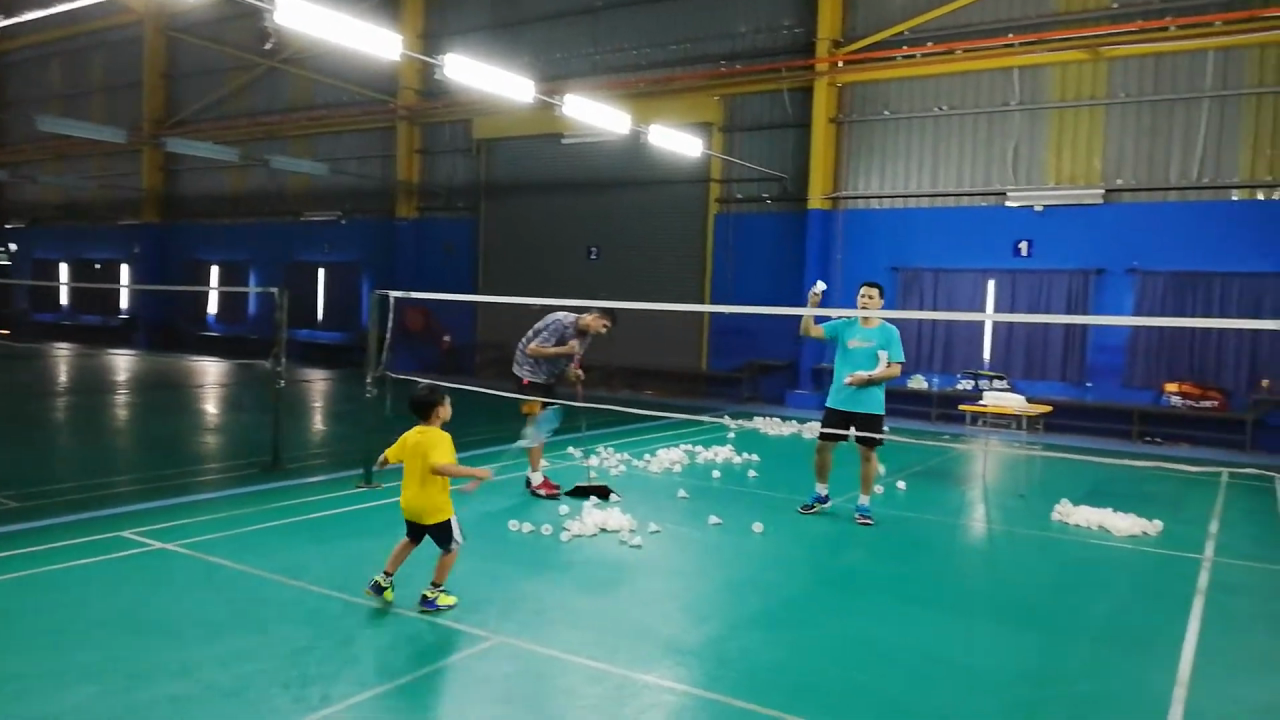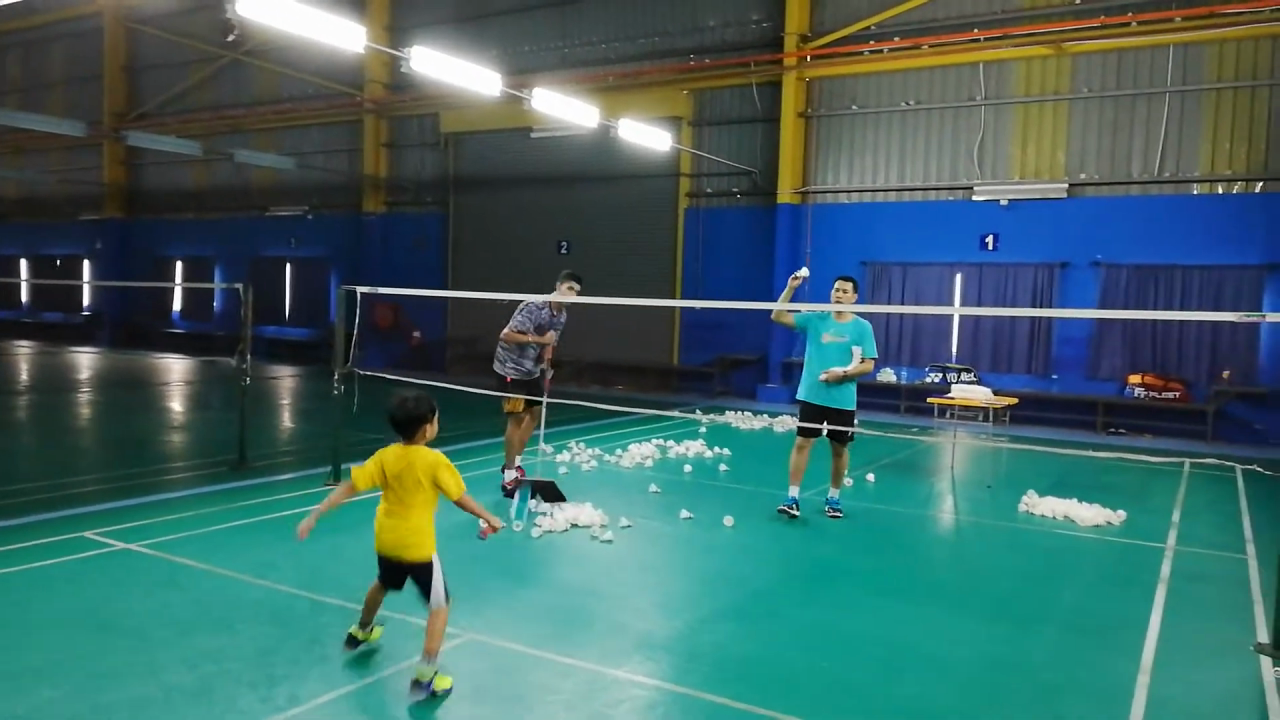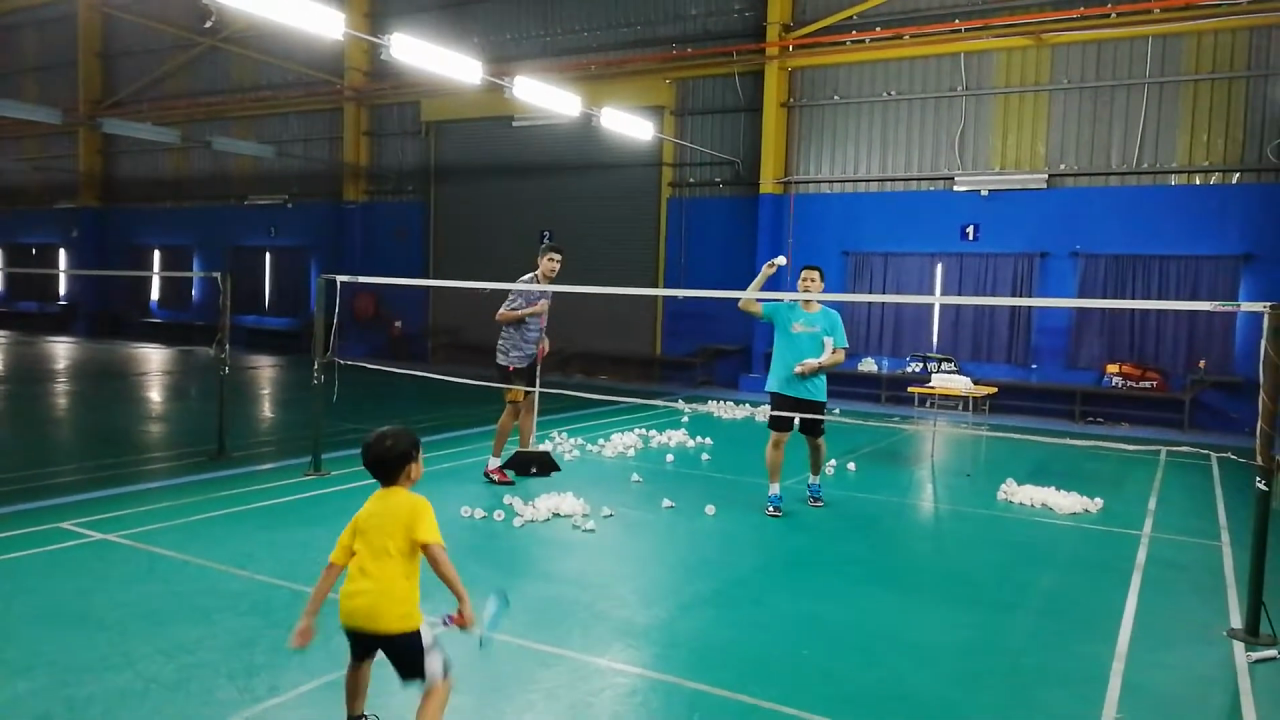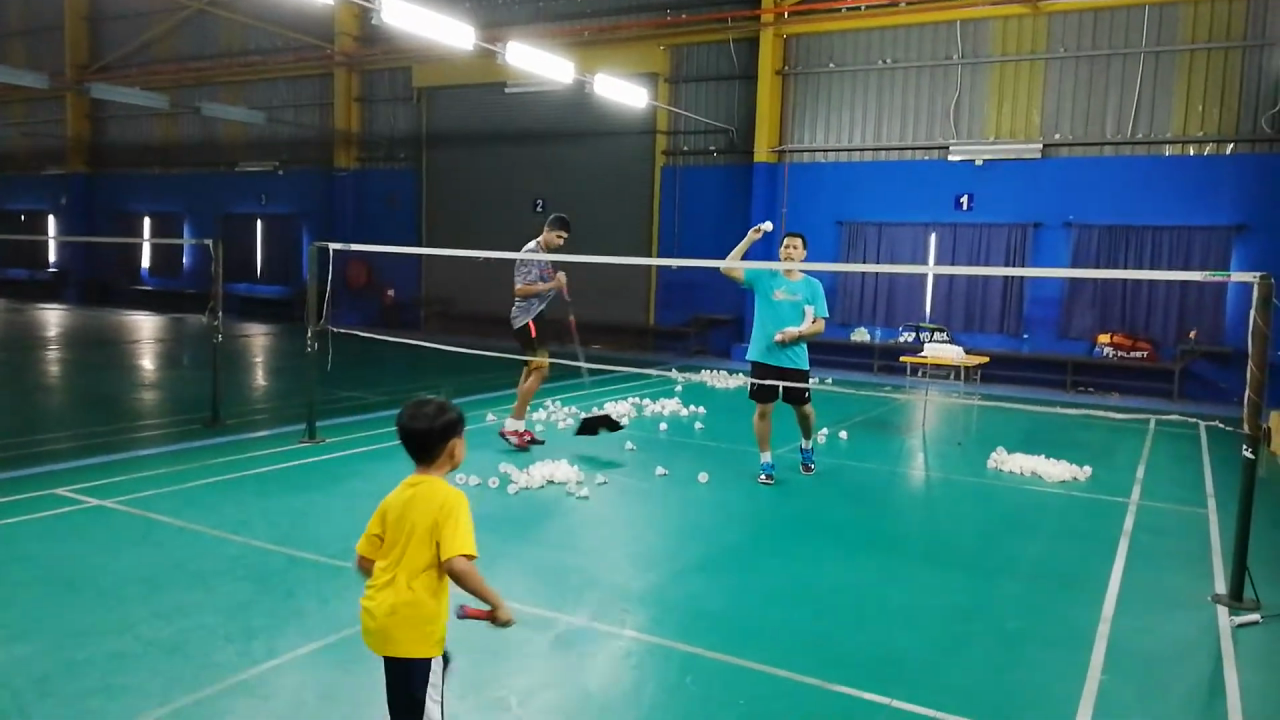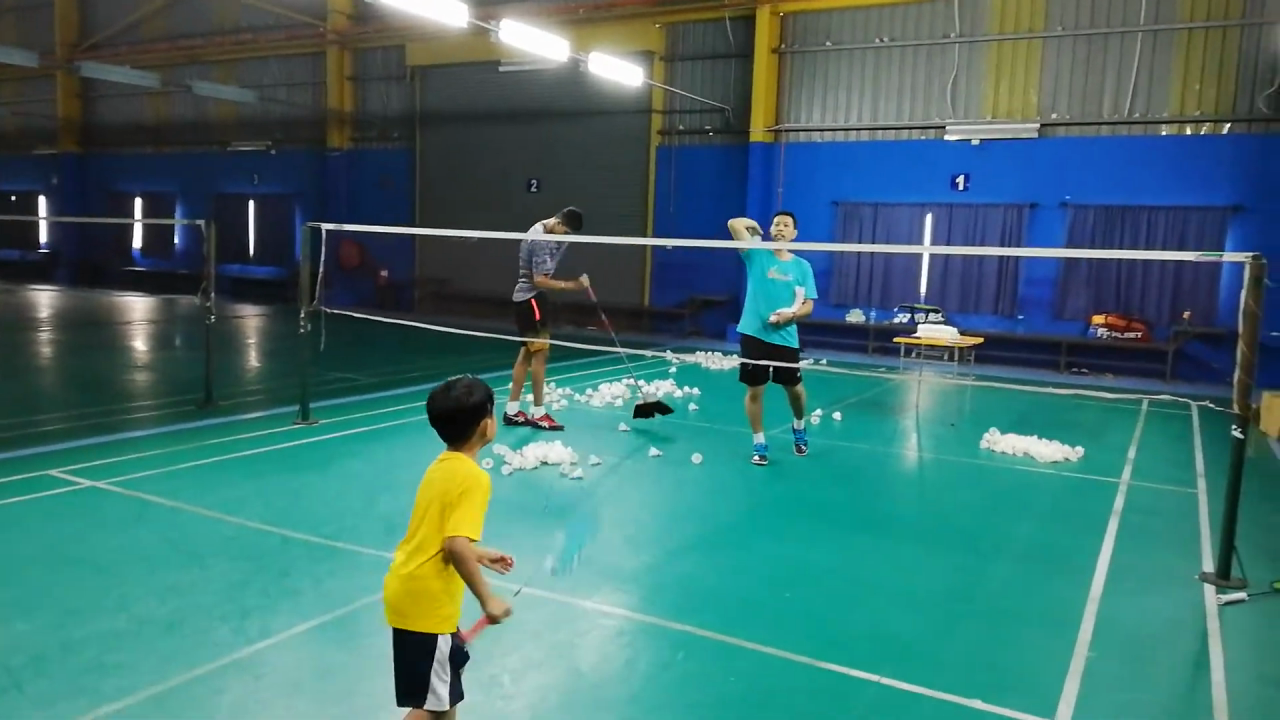
dt=0.4s
person 1, frame 1
left shoulder: (410, 436)
right shoulder: (441, 438)
left elbow: (385, 459)
right elbow: (439, 466)
left wrist: (379, 466)
right wrist: (476, 473)
left hip: (410, 505)
right hip: (435, 509)
left knee: (411, 539)
right knee: (452, 546)
left ankle: (383, 581)
right ankle: (432, 594)
person 1, frame 2
left shoulder: (385, 456)
right shoulder: (435, 460)
left elbow: (349, 486)
right elbow: (460, 497)
left wrist: (315, 515)
right wrist: (489, 518)
left hip: (386, 539)
right hip: (417, 545)
left knee: (383, 583)
right knee: (439, 605)
left ankle: (361, 630)
right ankle: (426, 674)
person 1, frame 3
left shoulder: (364, 512)
right shoulder: (416, 506)
left elbow: (333, 566)
right elbow: (434, 551)
left wrist: (308, 616)
right wrist: (464, 599)
left hip: (354, 611)
right hip: (393, 616)
left knee: (360, 659)
right knee: (439, 683)
person 1, frame 4
left shoulder: (395, 497)
right shoulder: (450, 499)
left elbow: (364, 560)
right elbow: (456, 565)
right wrist: (498, 604)
left hip: (381, 619)
right hip: (412, 629)
person 1, frame 5
left shoulder: (441, 466)
right shoulder: (473, 478)
right elbow: (456, 546)
left wrist: (481, 557)
right wrist: (487, 599)
left hip: (410, 592)
right hip: (424, 603)
left knee: (450, 673)
person 2, frame 1
left shoulder: (889, 332)
right shoulder: (843, 326)
left elbow: (895, 370)
right elbow: (807, 332)
left wrist: (867, 377)
right wrist: (812, 306)
left hip: (870, 405)
right hip: (838, 401)
left knee: (868, 453)
right knee: (823, 446)
left ankle: (863, 505)
right ankle: (821, 494)
person 2, frame 2
left shoulder: (862, 327)
right shoulder: (815, 320)
left elbow: (868, 365)
right elbow: (778, 317)
left wrist: (843, 373)
right wrist: (790, 288)
left hip: (843, 400)
right hip: (811, 396)
left knee: (839, 449)
right knee: (802, 443)
left ankle: (833, 498)
right ankle: (793, 498)
person 2, frame 3
left shoulder: (831, 317)
right shoulder: (782, 310)
left elbow: (839, 355)
right elbow: (745, 305)
left wrist: (817, 365)
right wrist: (763, 275)
left hip: (814, 390)
right hip: (782, 387)
left knee: (815, 441)
right knee: (777, 438)
left ankle: (814, 484)
right ankle: (774, 494)
person 2, frame 4
left shoulder: (813, 286)
right shoulder: (764, 277)
left elbow: (819, 325)
right elbow: (727, 269)
left wrist: (797, 333)
right wrist: (749, 239)
left hip: (796, 359)
right hip: (763, 356)
left knee: (803, 409)
right knee: (763, 409)
left ankle: (807, 447)
right ankle: (766, 462)
person 2, frame 5
left shoulder: (802, 266)
right shoulder: (757, 255)
left elbow: (809, 305)
right elbow: (733, 225)
left wrist: (791, 314)
right wrist: (754, 225)
left hip: (786, 338)
right hip: (754, 334)
left knee: (794, 389)
right knee: (755, 390)
left ankle: (799, 429)
right ankle: (759, 443)
person 3, frame 1
left shoulder: (584, 336)
right shoulder: (560, 323)
left elbow: (565, 362)
right elbow: (531, 350)
left wrist: (573, 374)
right wrist: (564, 350)
left hip: (547, 375)
right hip: (529, 370)
right knee: (535, 420)
left ankle: (535, 475)
right ankle: (536, 481)
person 3, frame 2
left shoulder: (562, 316)
right shoulder: (533, 307)
right elbow: (506, 335)
left wrist: (545, 361)
right wrist: (538, 339)
left hip: (530, 369)
right hip: (510, 367)
left knee: (535, 411)
right knee: (516, 417)
left ankle: (514, 463)
right ankle: (509, 477)
person 3, frame 3
left shoulder: (546, 290)
right shoulder: (525, 284)
right elbow: (501, 316)
left wrist: (542, 337)
right wrist: (532, 310)
left hip: (531, 356)
right hip: (512, 356)
left knee: (530, 405)
right knee: (514, 407)
right ankle: (493, 466)
person 3, frame 4
left shoulder: (543, 253)
right shoulder: (531, 253)
right elbow: (520, 289)
left wrist: (557, 285)
right wrist: (551, 285)
left hip: (536, 317)
right hip: (528, 318)
left knee: (530, 372)
right knee: (540, 371)
left ankle: (519, 428)
right ankle: (511, 425)
person 3, frame 5
left shoulder: (544, 232)
right shoulder: (540, 240)
right elbow: (540, 280)
right wrist: (573, 285)
left hip: (530, 298)
right hip: (530, 298)
left knee: (527, 352)
right knee: (540, 354)
left ankle: (512, 410)
right ankle: (538, 413)
